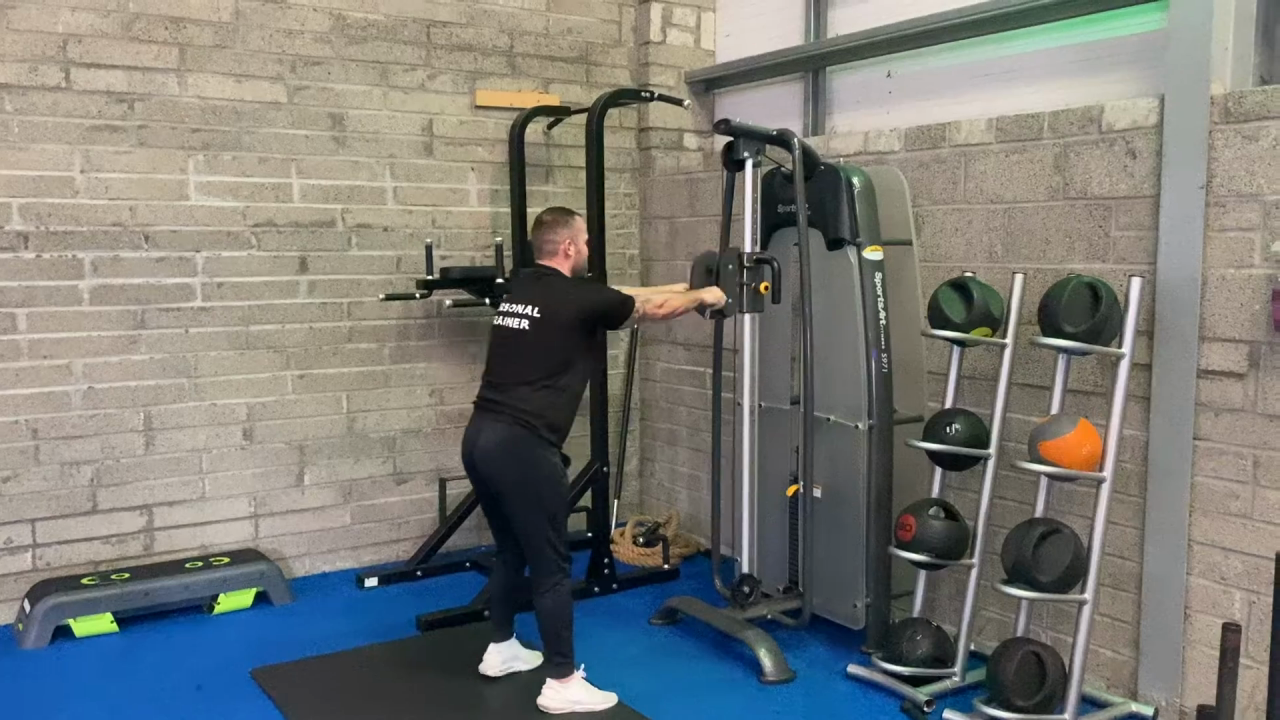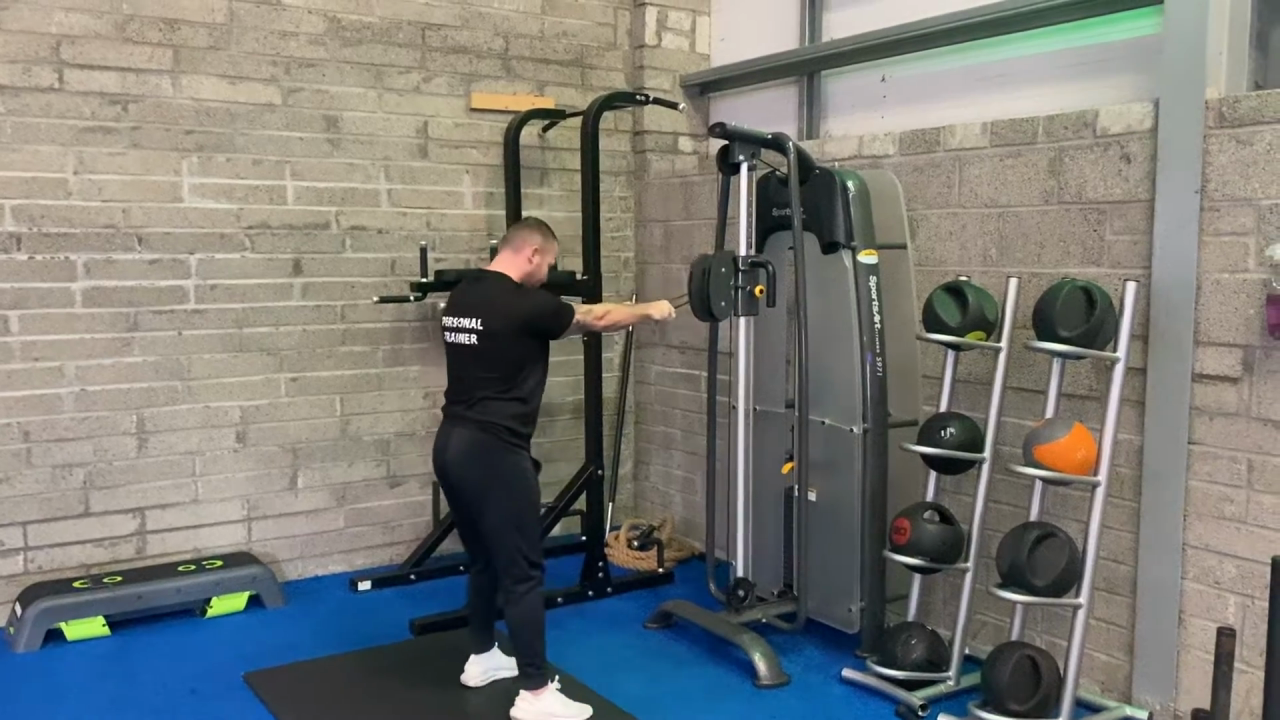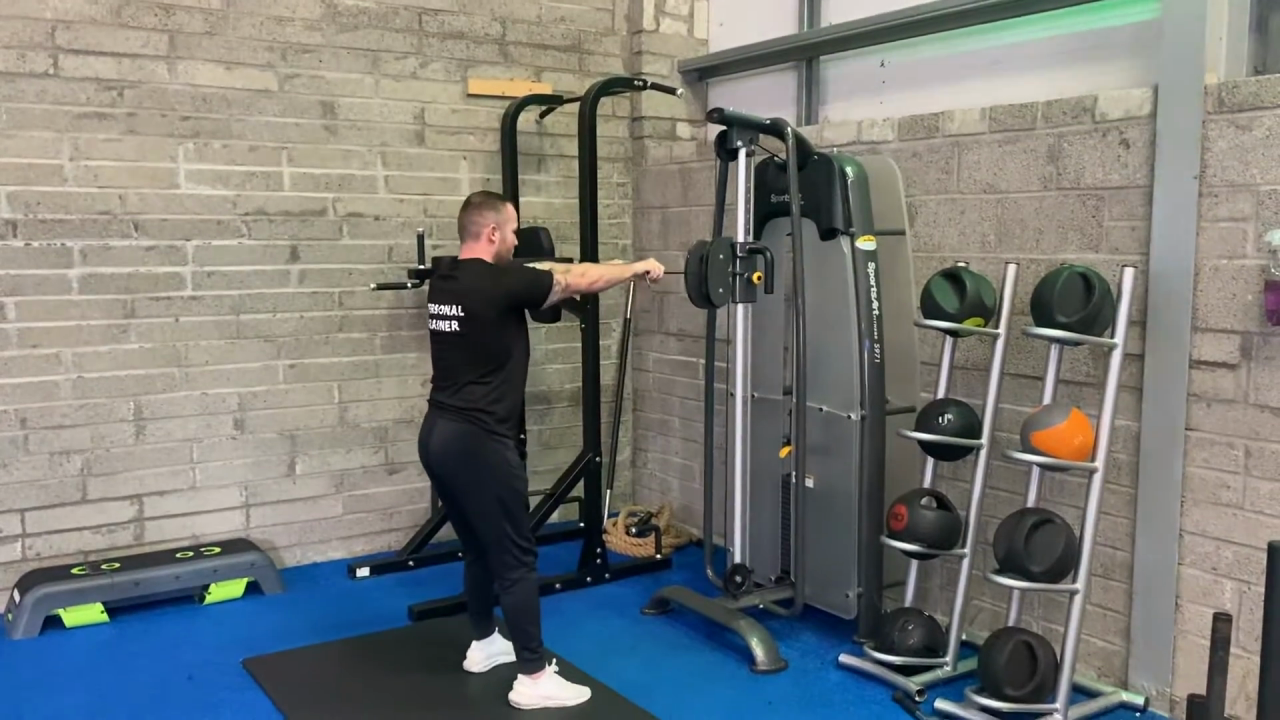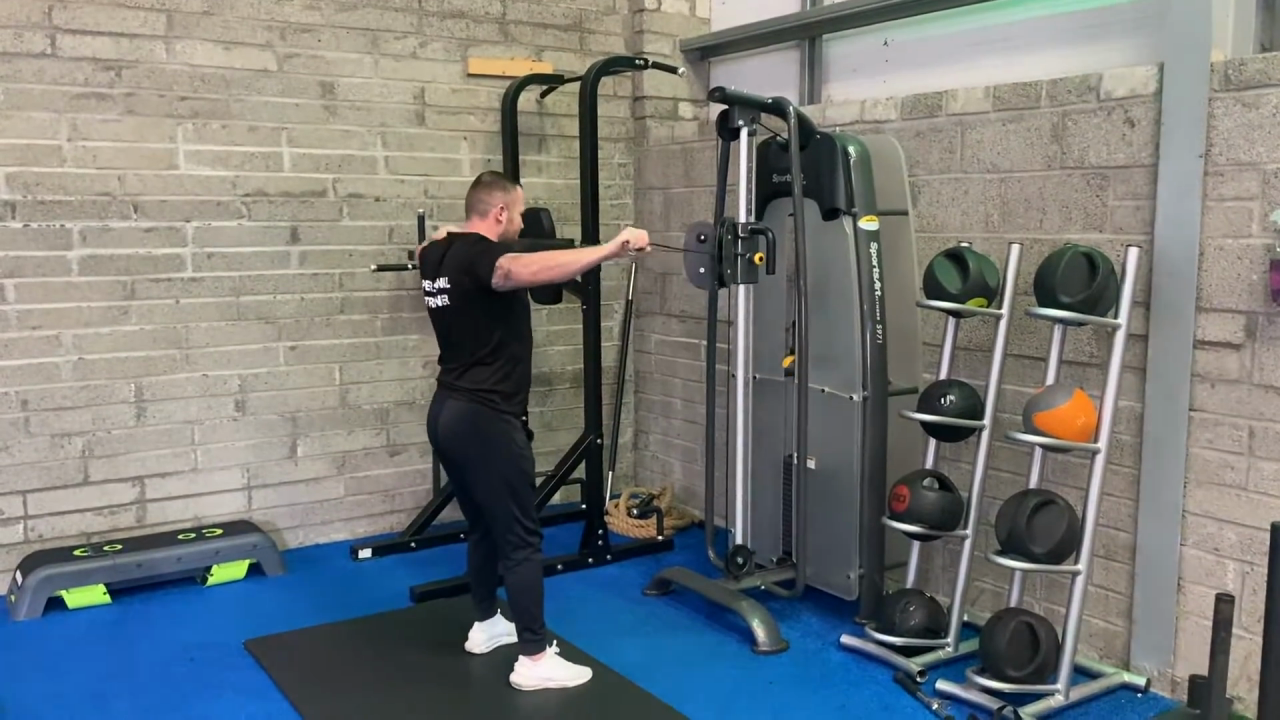
dt=1s
person 1, frame 1
left shoulder: (520, 290)
right shoulder: (576, 298)
right elbow: (654, 308)
left wrist: (679, 286)
right wrist: (701, 296)
left hip: (480, 437)
right hip: (522, 446)
left knee: (511, 549)
right knee: (550, 565)
left ankle: (501, 647)
right ankle: (563, 682)
person 1, frame 2
left shoulder: (463, 296)
right shoulder: (522, 304)
right elbow: (594, 320)
right wrist: (649, 311)
left hip: (453, 445)
right hip: (493, 453)
left knee: (485, 559)
right knee: (523, 574)
left ankle: (482, 658)
person 1, frame 3
left shoulder: (445, 282)
right shoulder: (498, 283)
left elbow: (548, 275)
right elbow: (578, 282)
left wrist: (596, 267)
right wrist: (637, 268)
left hip: (439, 434)
right hip: (478, 442)
left knee: (480, 548)
right knee: (515, 558)
left ankle: (484, 644)
right ankle: (533, 679)
person 1, frame 4
left shoulder: (441, 254)
right shoulder: (481, 257)
right elbow: (527, 269)
right wrist: (609, 249)
left hip: (447, 411)
right hip: (486, 419)
left knee: (484, 527)
right knee: (522, 538)
left ankle: (487, 624)
right ankle: (534, 659)
